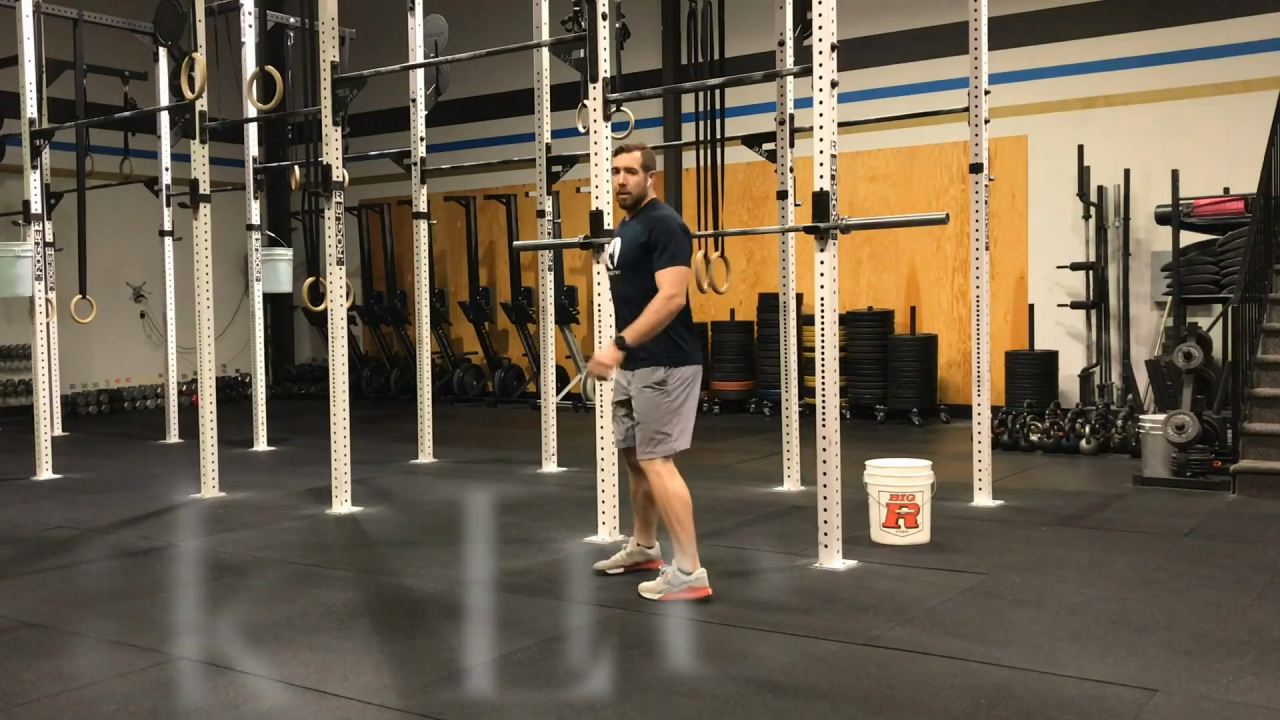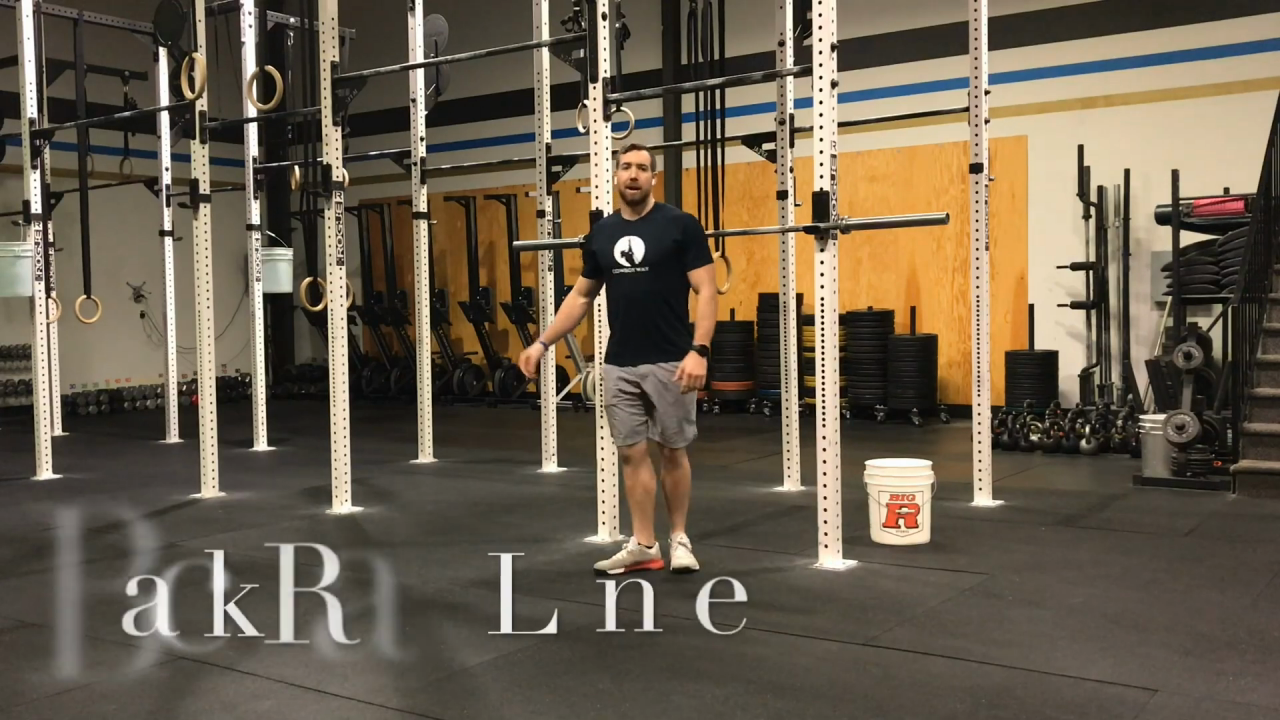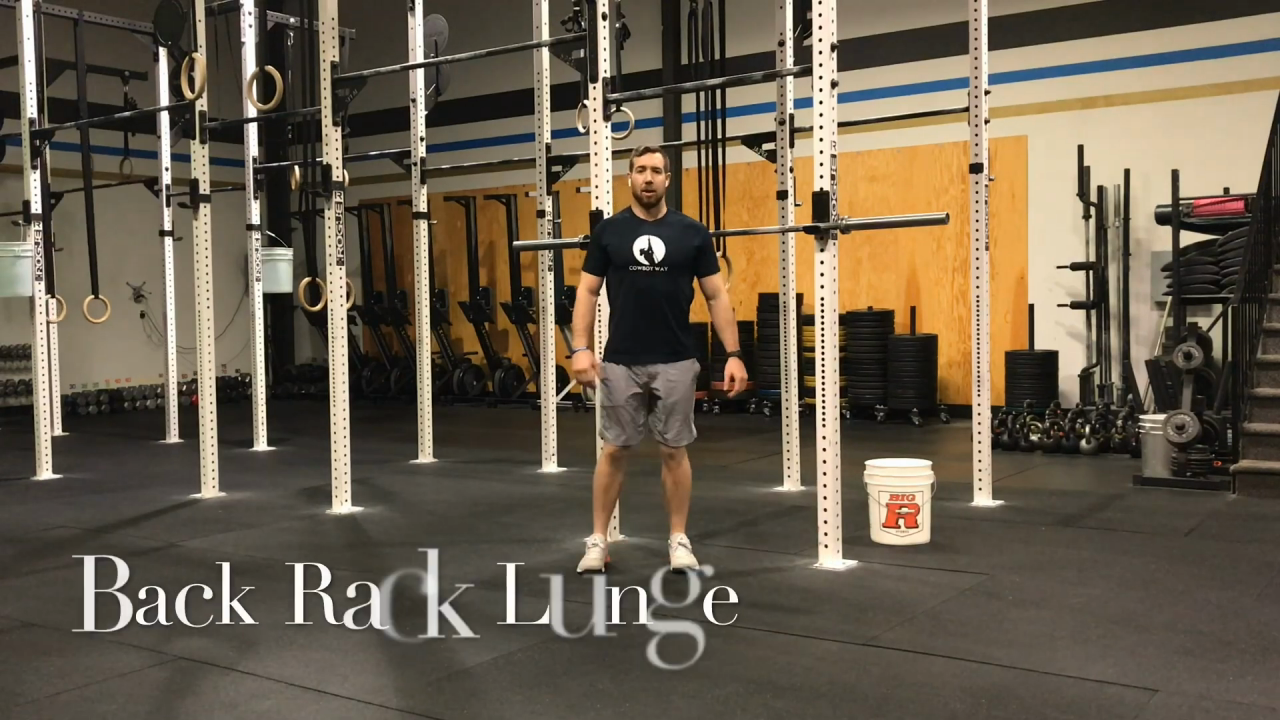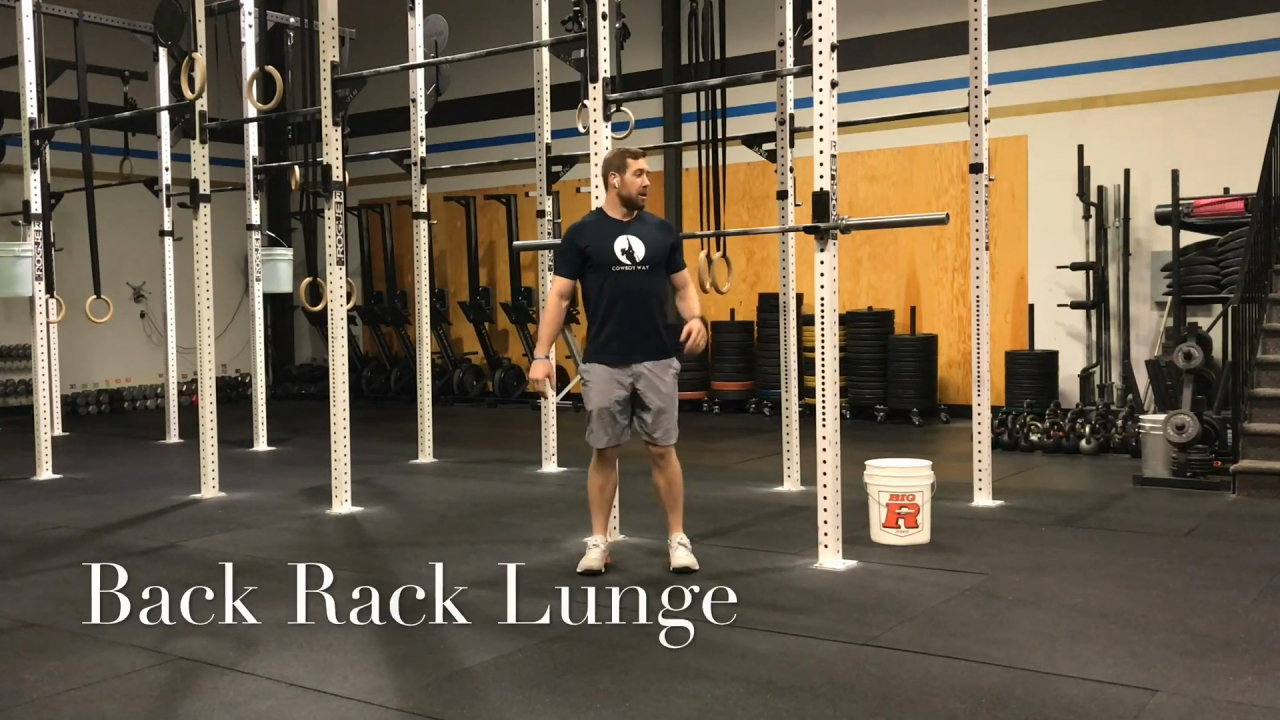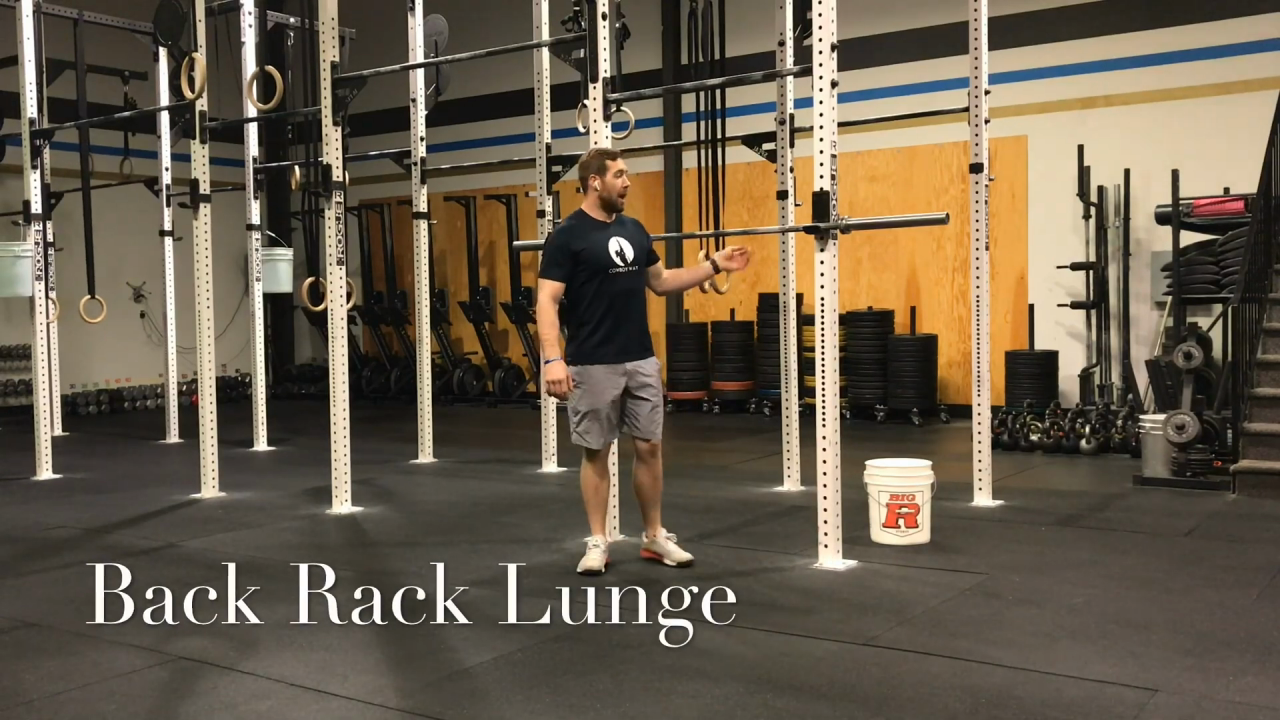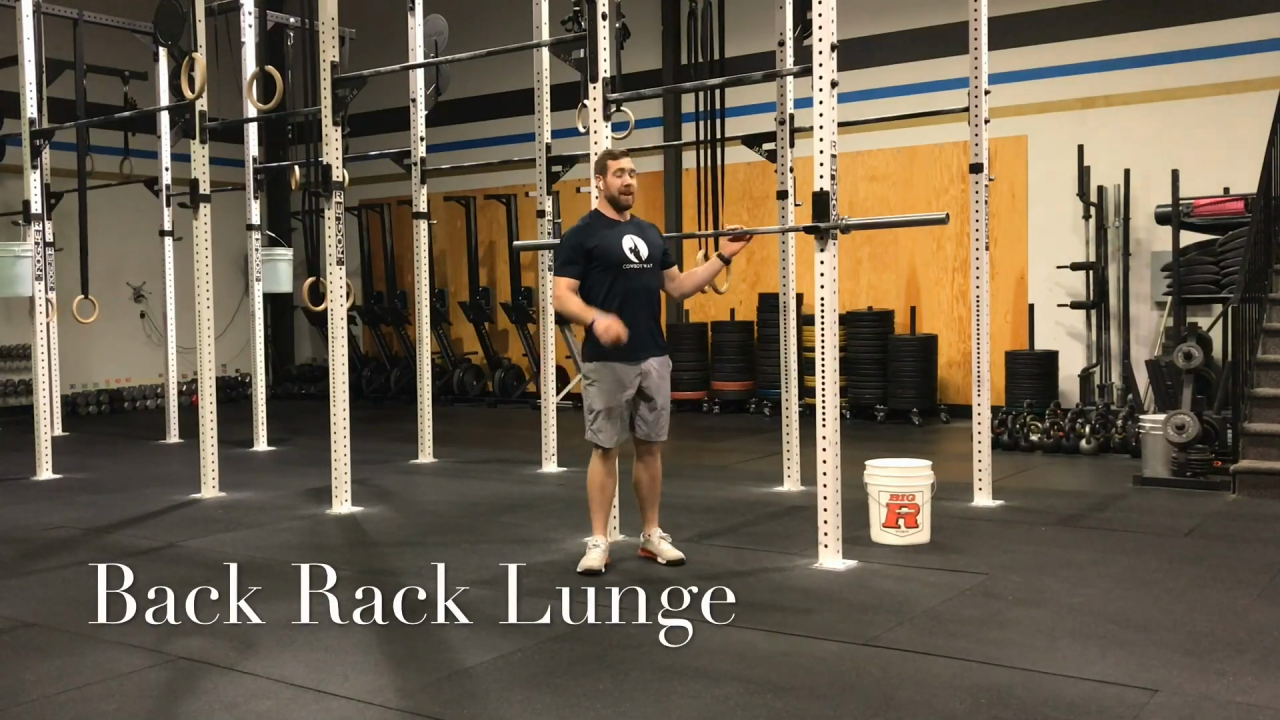
dt=0.5s
person 1, frame 1
left shoulder: (663, 224)
right shoulder: (625, 229)
left elbow: (670, 296)
left wrist: (621, 344)
right wrist: (621, 347)
left hip: (663, 364)
right hip: (638, 364)
left knee: (656, 462)
right knee: (634, 457)
left ankle: (688, 571)
right ankle: (643, 546)
person 1, frame 2
left shoulder: (681, 225)
right shoulder: (600, 234)
left elbow: (706, 291)
right elbow: (582, 296)
left wrist: (698, 351)
right wrist: (542, 343)
left hip: (670, 361)
right hip: (619, 363)
left knee: (672, 451)
right knee: (632, 453)
left ankle: (679, 537)
right ankle: (643, 545)
person 1, frame 3
left shoulder: (692, 233)
right shoulder: (608, 231)
left elbow: (717, 297)
right elbow: (587, 292)
left wrist: (733, 354)
right wrist: (580, 347)
left hip: (675, 362)
right hip: (620, 363)
left knee: (674, 451)
right knee: (614, 451)
left ankle: (678, 539)
right ankle: (598, 539)
person 1, frame 4
left shoulder: (663, 231)
right shoulder: (582, 233)
left elbow: (683, 286)
right elbow: (559, 296)
left wrist: (695, 318)
right wrist: (541, 354)
left hip: (657, 361)
right hip: (603, 364)
left knee: (662, 449)
right knee: (604, 452)
left ankle: (677, 538)
right ankle: (598, 541)
person 1, frame 5
left shoulder: (634, 229)
right shoulder: (567, 236)
left elbow: (661, 282)
right elbow: (547, 300)
left wrist: (714, 265)
right wrist: (553, 359)
left hip: (641, 360)
right hip: (593, 365)
left knee: (649, 447)
right knee: (595, 452)
left ankle: (656, 536)
right ankle: (597, 542)
person 1, frame 6
left shoulder: (650, 232)
right shoulder: (582, 234)
left elbow: (678, 287)
right elbow: (562, 296)
left wrist: (722, 256)
right wrist: (596, 319)
left hip: (654, 358)
right hip: (609, 362)
left knee: (650, 447)
right knee: (605, 449)
left ankle: (652, 535)
right ankle: (598, 541)
